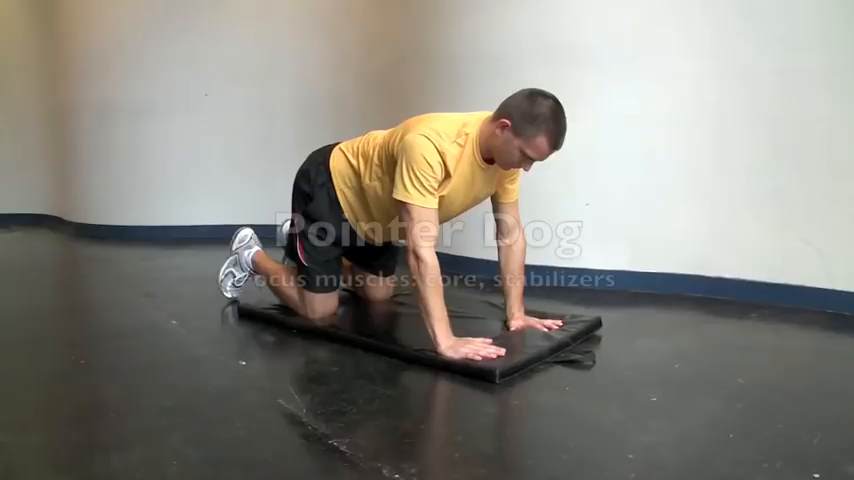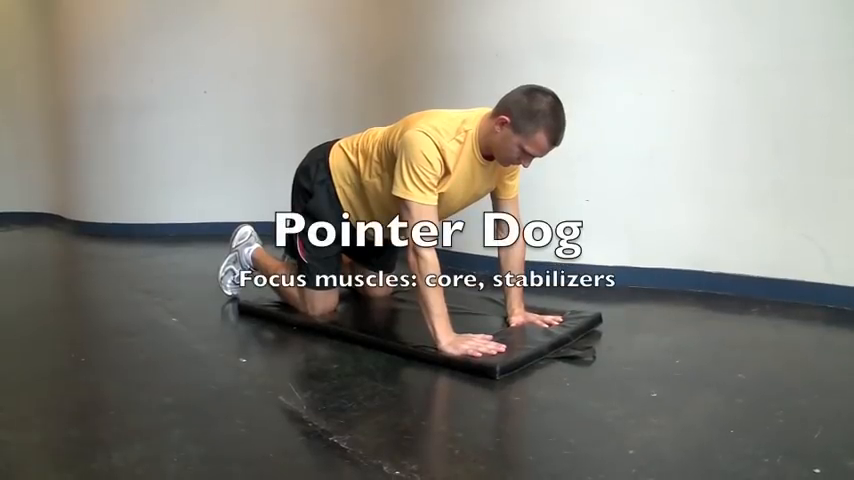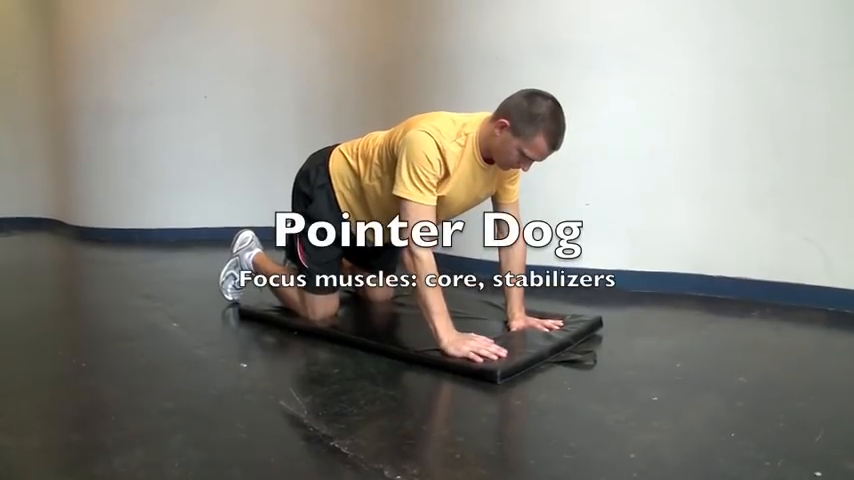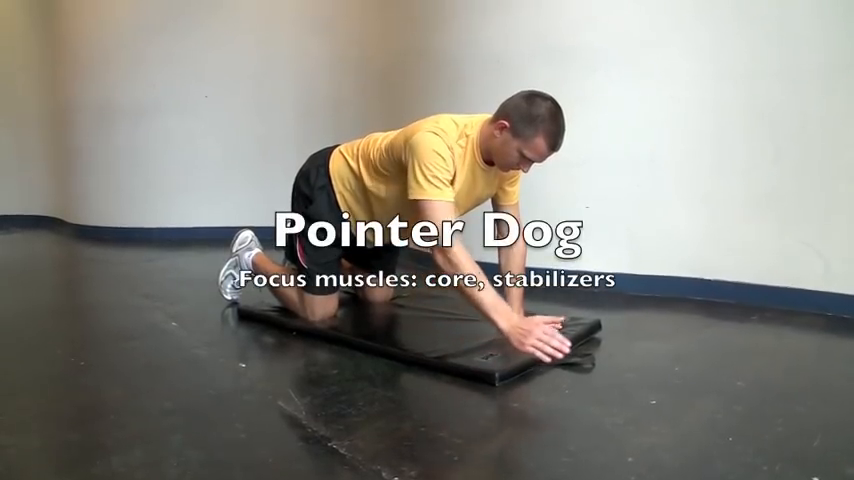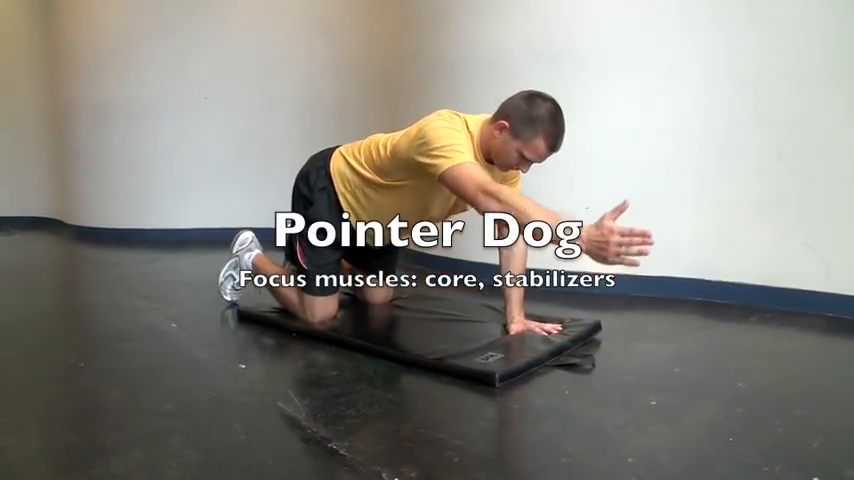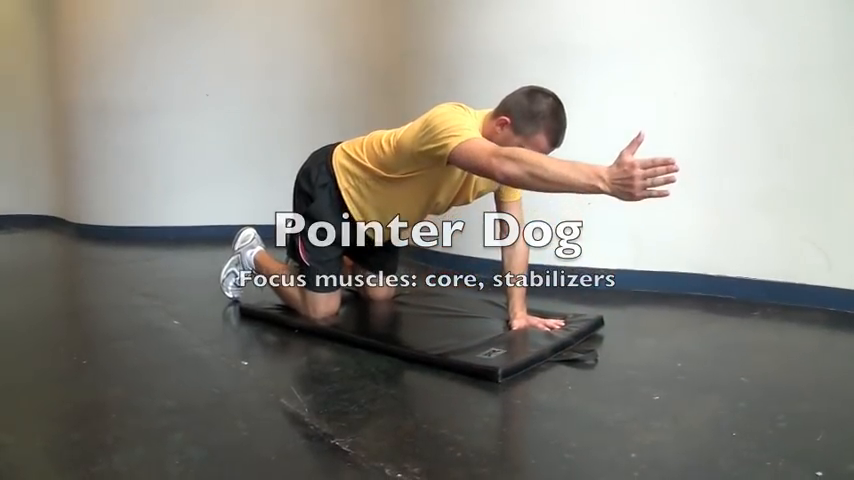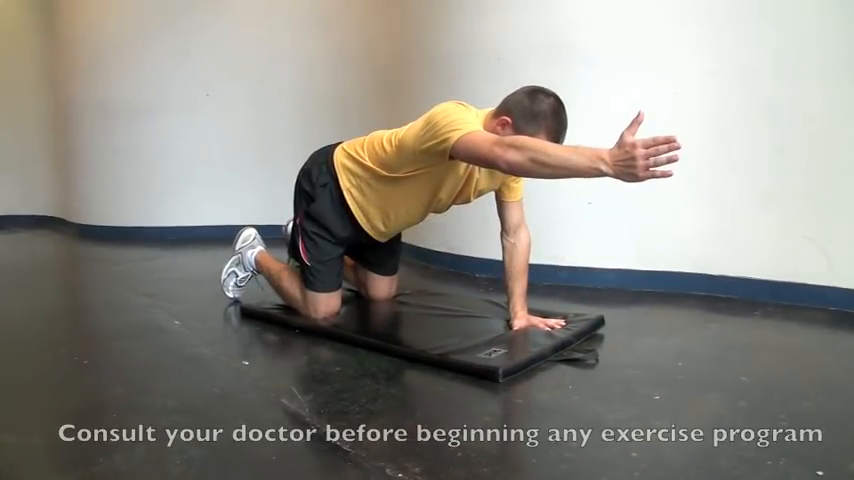
dt=0.7s
person 1, frame 1
left shoulder: (506, 149)
right shoulder: (430, 145)
left elbow: (511, 234)
right elbow: (421, 248)
left wrist: (516, 313)
right wrist: (445, 340)
left hip: (375, 208)
right hip: (330, 188)
left knee: (378, 295)
right knee: (318, 311)
left ankle: (303, 242)
right ankle: (251, 257)
person 1, frame 2
left shoulder: (507, 145)
right shoulder: (428, 142)
left elbow: (509, 230)
right elbow: (420, 246)
left wrist: (516, 309)
right wrist: (445, 336)
left hip: (377, 205)
right hip: (330, 184)
left knee: (378, 292)
right knee: (318, 307)
left ankle: (320, 255)
right ankle: (251, 253)
person 1, frame 3
left shoulder: (507, 149)
right shoulder: (429, 142)
left elbow: (511, 234)
right elbow: (416, 248)
left wrist: (516, 312)
right wrist: (447, 335)
left hip: (377, 211)
right hip: (329, 189)
left knee: (379, 296)
right knee: (319, 312)
left ankle: (330, 264)
right ankle: (252, 259)
person 1, frame 4
left shoulder: (508, 151)
right shoulder: (435, 145)
left elbow: (511, 234)
right elbow: (444, 247)
left wrist: (517, 317)
right wrist: (511, 322)
left hip: (379, 213)
right hip: (329, 191)
left knee: (378, 296)
right knee: (318, 312)
right ankle: (251, 257)
person 1, frame 5
left shoulder: (508, 149)
right shoulder: (444, 134)
left elbow: (510, 233)
right elbow: (490, 200)
left wrist: (515, 316)
right wrist: (584, 238)
left hip: (376, 215)
right hip: (329, 190)
left knee: (378, 299)
right knee: (318, 314)
left ankle: (334, 264)
right ankle: (252, 258)
person 1, frame 6
left shoulder: (502, 150)
right shoulder: (450, 123)
right elbow: (505, 167)
left wrist: (517, 311)
right wrist: (606, 179)
left hip: (376, 211)
right hip: (330, 187)
left knee: (380, 294)
right knee: (320, 310)
left ankle: (319, 253)
right ankle: (254, 255)
person 1, frame 7
left shoulder: (504, 149)
right shoulder: (452, 121)
left elbow: (515, 233)
right elbow: (510, 156)
left wrist: (518, 310)
right wrist: (609, 162)
left hip: (378, 214)
right hip: (332, 188)
left knee: (381, 294)
right knee: (321, 311)
left ankle: (313, 247)
right ankle: (255, 255)
